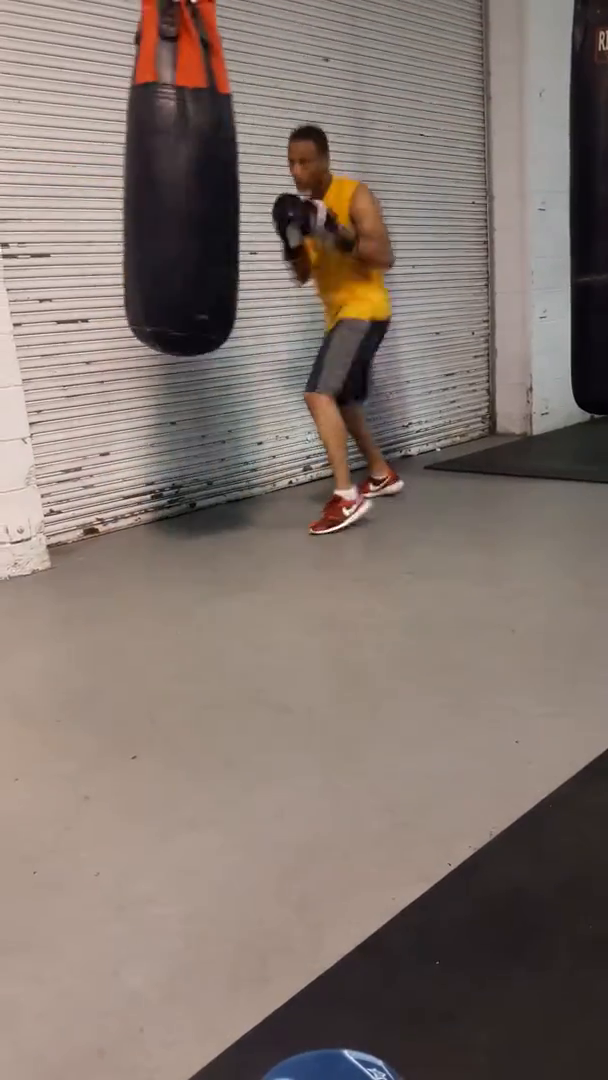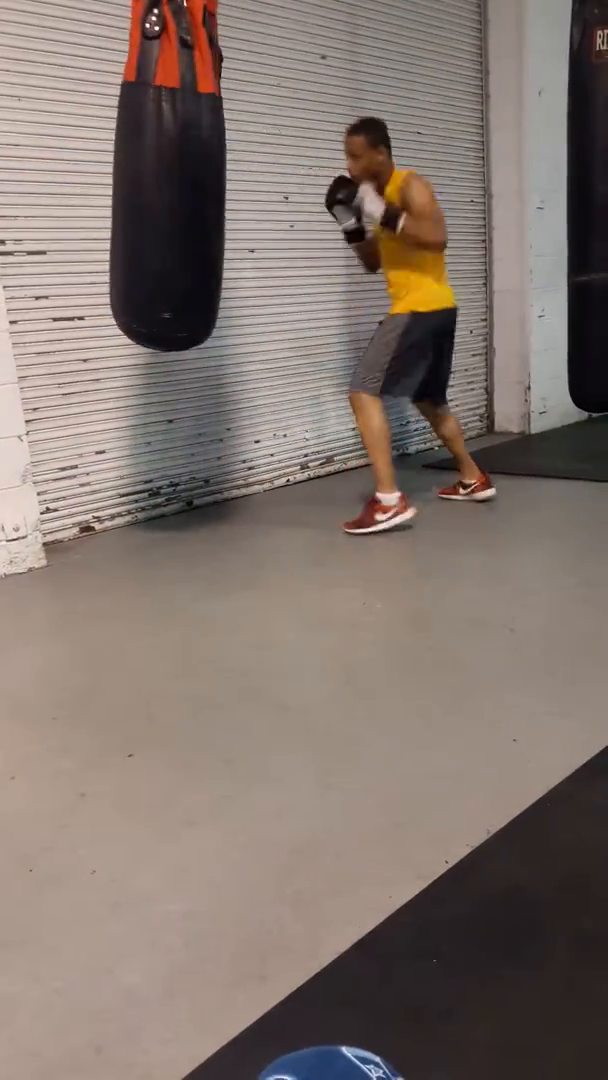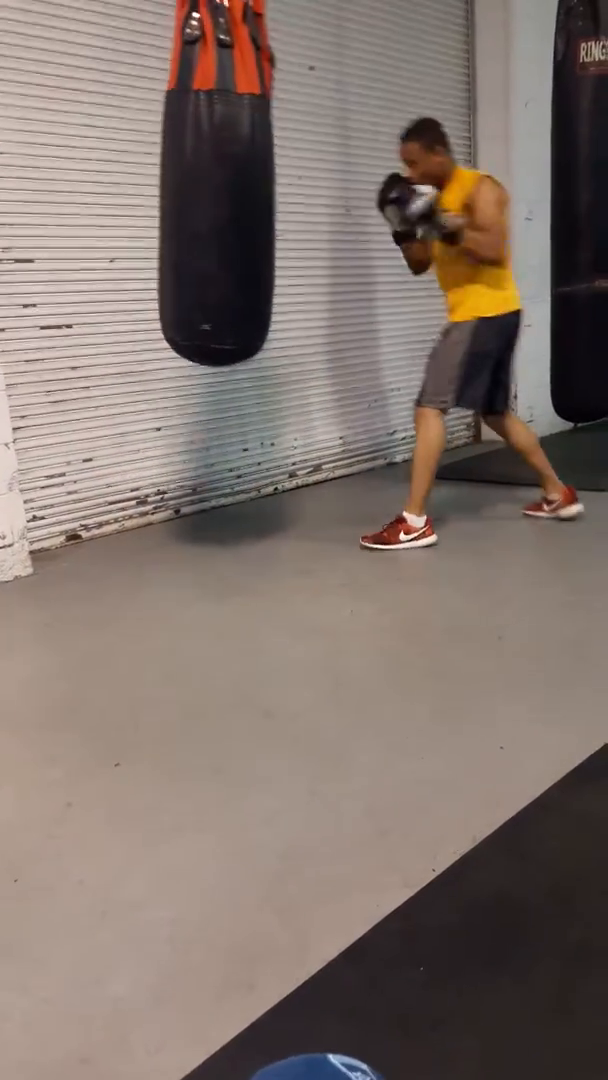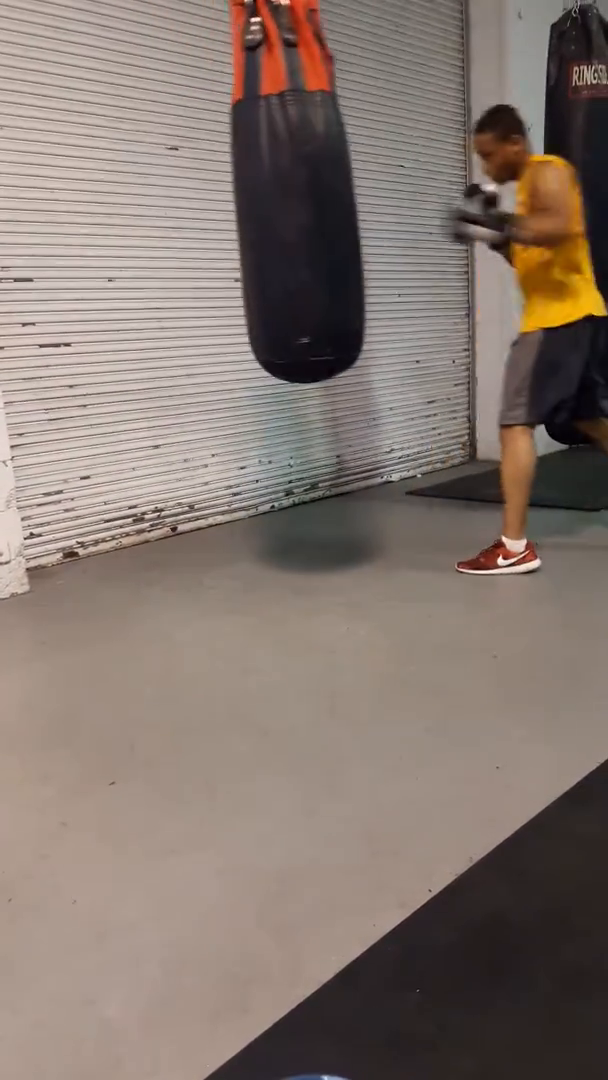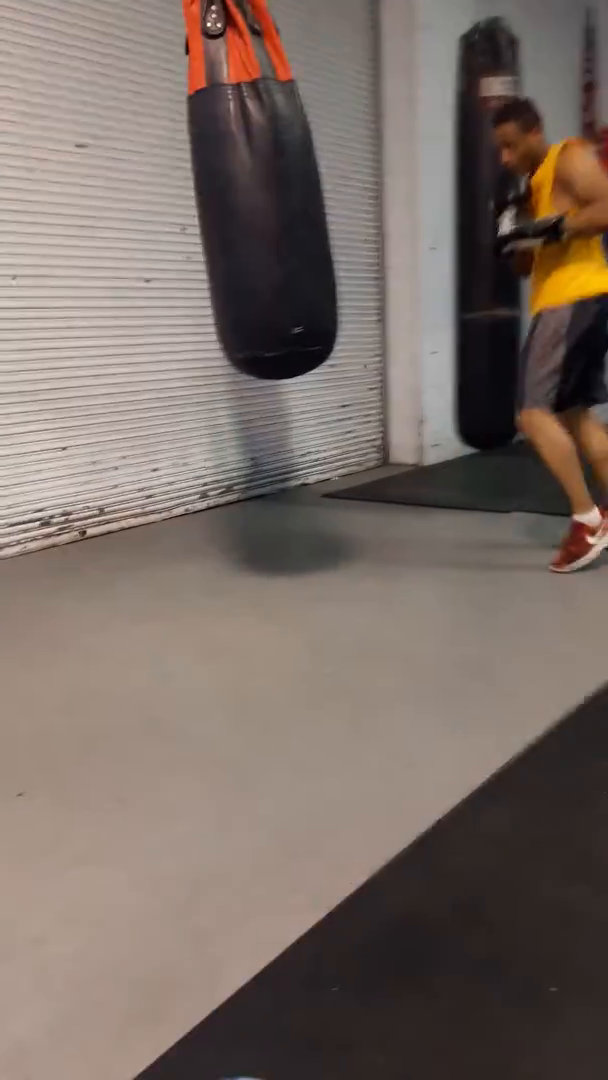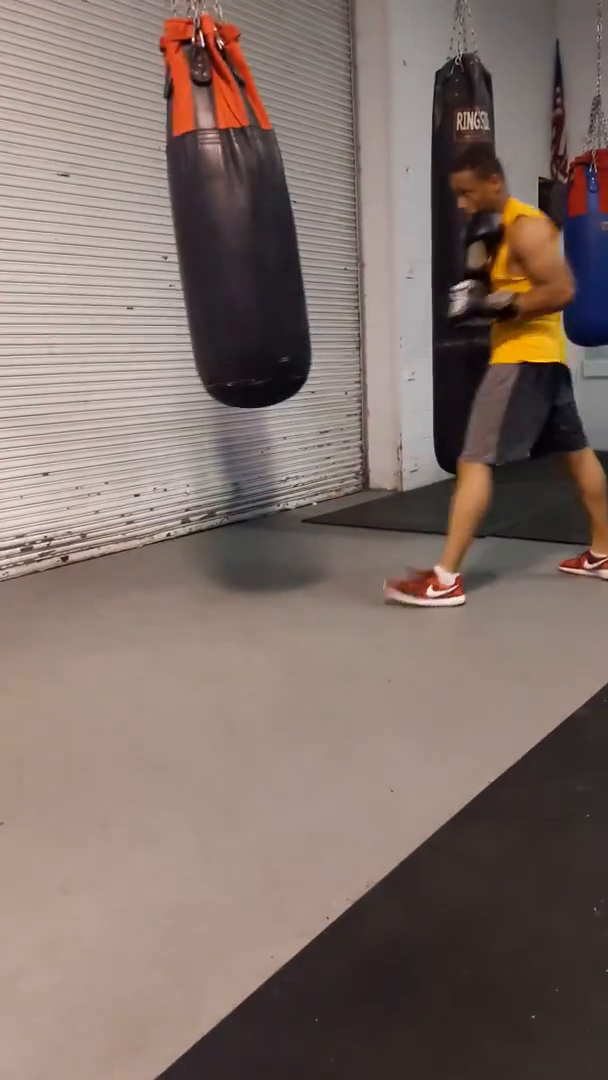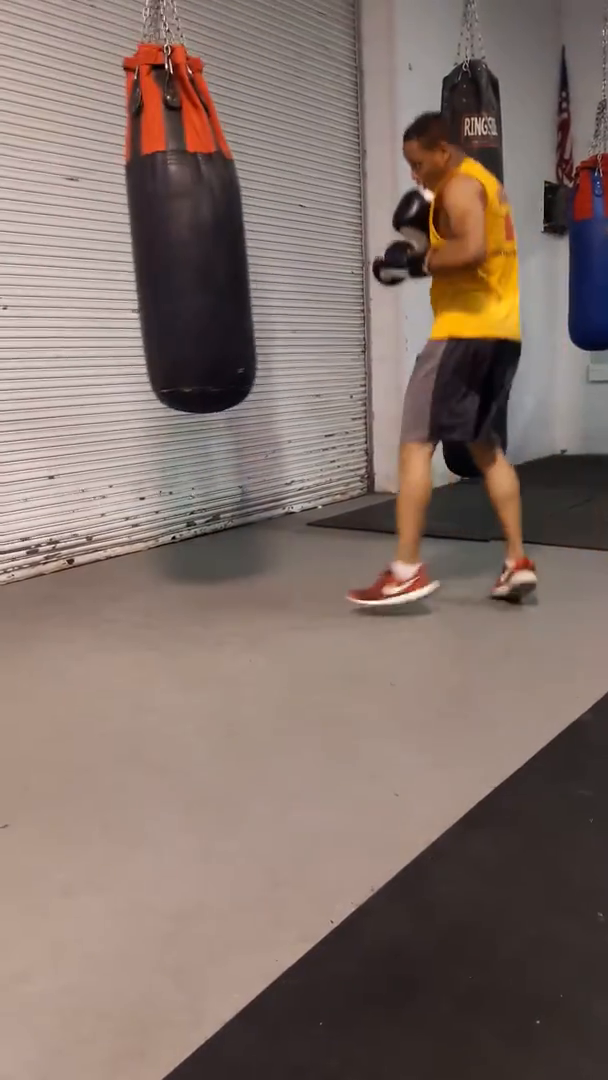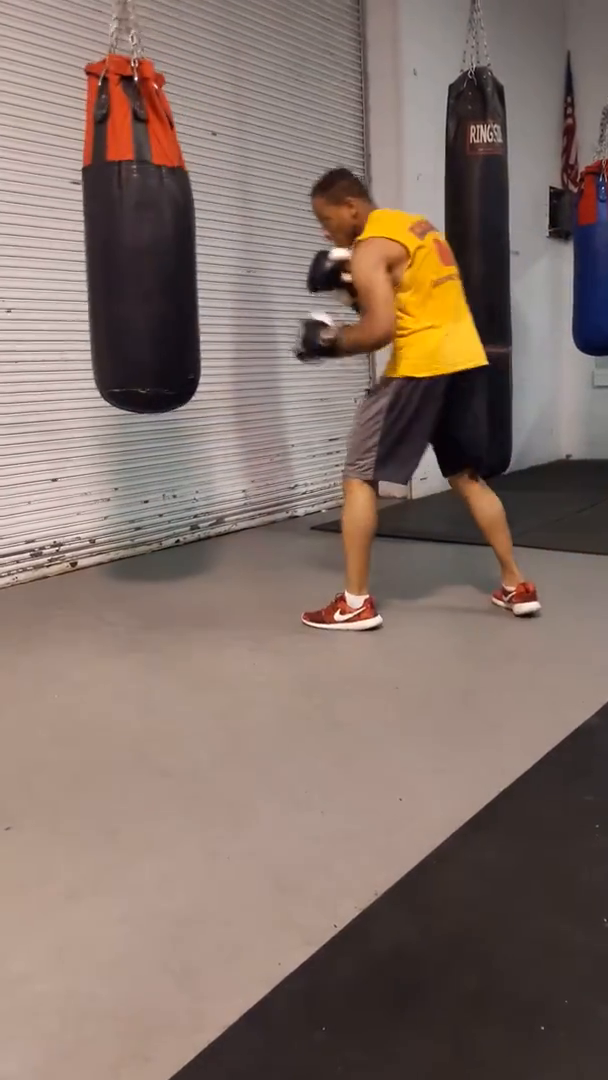
dt=0.5s
person 1, frame 1
left shoulder: (357, 197)
right shoulder: (304, 205)
left elbow: (384, 258)
right elbow: (302, 274)
left wrist: (338, 233)
right wrist: (292, 242)
left hip: (363, 314)
right hip: (347, 315)
left knee: (319, 396)
right knee: (345, 401)
left ankle: (346, 496)
right ankle: (382, 473)
person 1, frame 2
left shoulder: (411, 186)
right shoulder: (378, 194)
left elbow: (435, 237)
right elbow: (373, 262)
left wrist: (386, 216)
right wrist: (351, 224)
left hip: (420, 308)
right hip: (435, 310)
left knee: (364, 394)
right knee: (430, 401)
left ankle: (388, 500)
right ankle: (474, 479)
person 1, frame 3
left shoulder: (481, 188)
right shoulder: (440, 199)
left elbow: (496, 252)
right elbow: (417, 265)
left wrist: (446, 227)
right wrist: (403, 226)
left hip: (485, 315)
right hip: (480, 316)
left knee: (429, 408)
right knee: (496, 412)
left ankle: (414, 520)
right ankle: (558, 494)
person 1, frame 4
left shoulder: (550, 173)
right shoulder: (536, 182)
left elbow: (560, 229)
left wrist: (500, 224)
right wrist: (501, 237)
left hip: (557, 318)
left knee: (515, 424)
left ankle: (515, 546)
person 1, frame 5
right shoulder: (532, 183)
right elbow: (526, 263)
left wrist: (549, 227)
right wrist: (516, 223)
right hip: (556, 303)
left knee: (532, 412)
person 1, frame 6
left shoulder: (526, 225)
right shoulder: (496, 227)
left elbow: (562, 290)
right elbow: (488, 289)
left wrist: (502, 306)
right wrist: (478, 259)
left hip: (524, 357)
right hip: (543, 357)
left knee: (475, 461)
left ankle: (444, 579)
person 1, frame 7
left shoulder: (462, 185)
right shoulder: (480, 184)
left elbow: (473, 249)
left wrist: (420, 260)
right wrist: (427, 228)
left hip: (465, 333)
right hip: (502, 334)
left knee: (416, 444)
right knee: (485, 447)
left ankle: (407, 571)
right ankle: (517, 563)
person 1, frame 8
left shoulder: (369, 247)
right shoulder: (416, 225)
left elbow: (381, 327)
left wrist: (331, 340)
right wrist: (347, 280)
left hip: (420, 367)
right hip: (467, 361)
left knee: (359, 477)
right knee: (466, 476)
left ankle: (356, 603)
right ankle: (517, 585)
